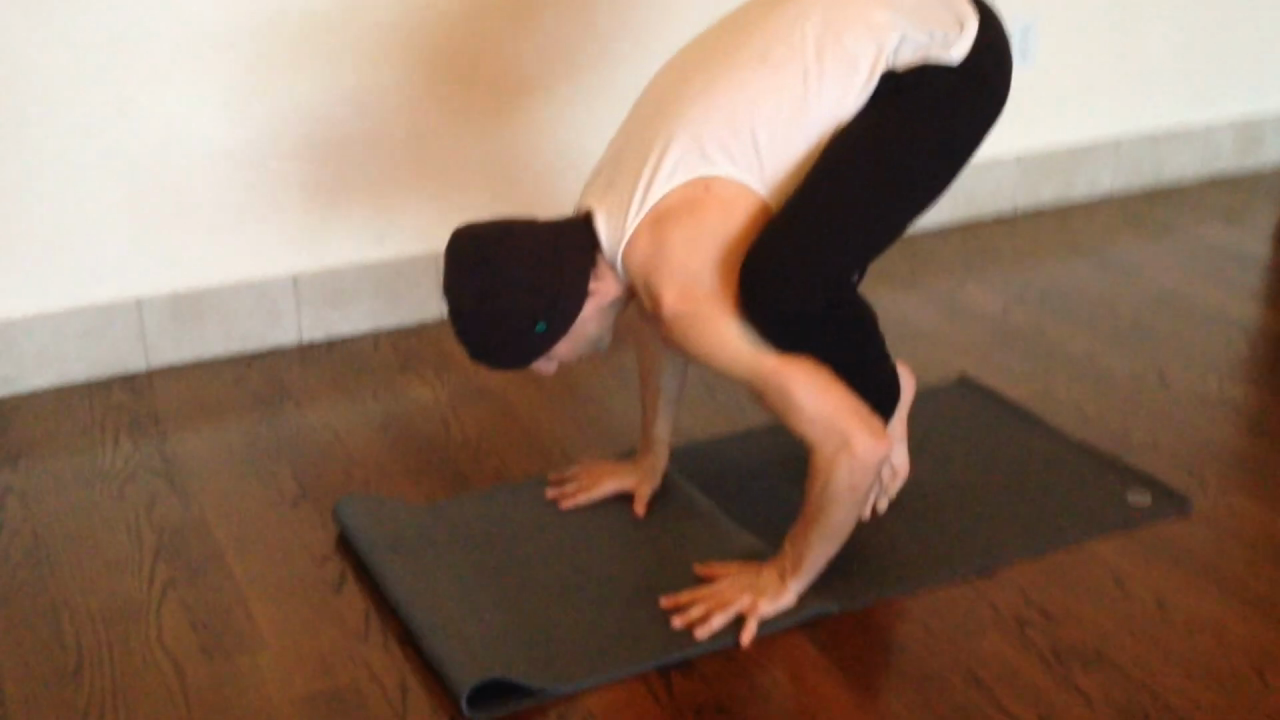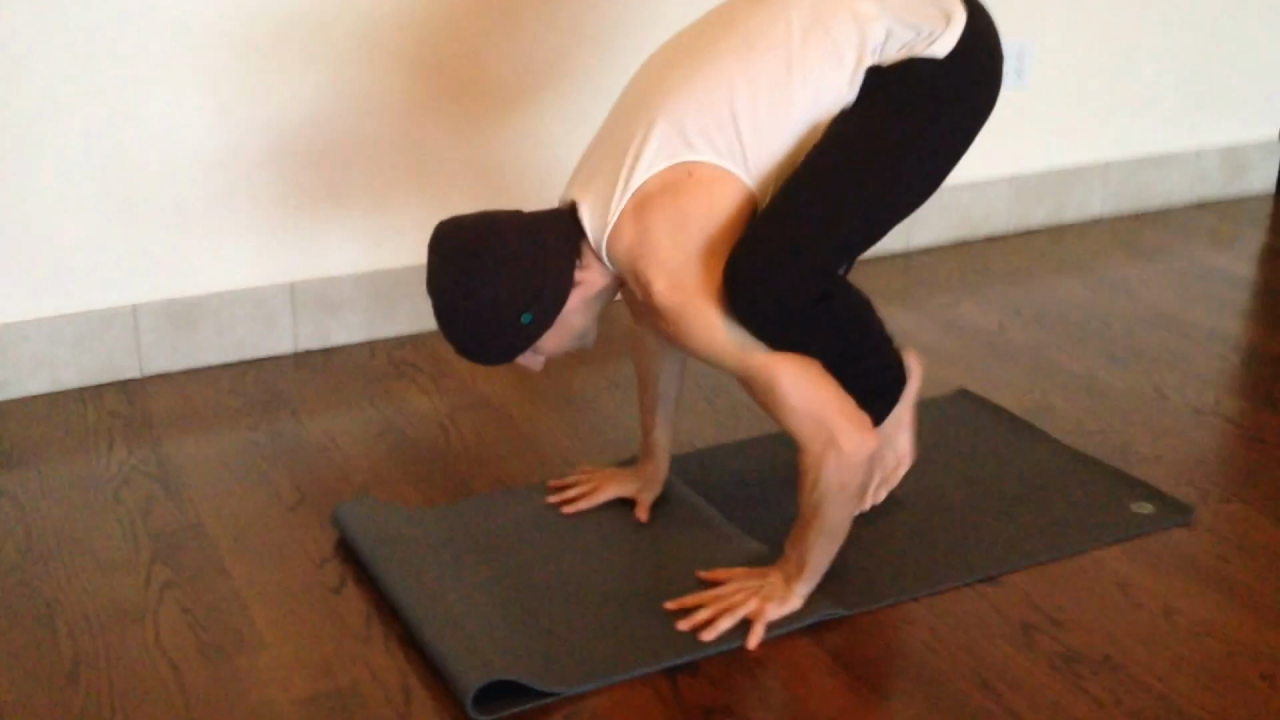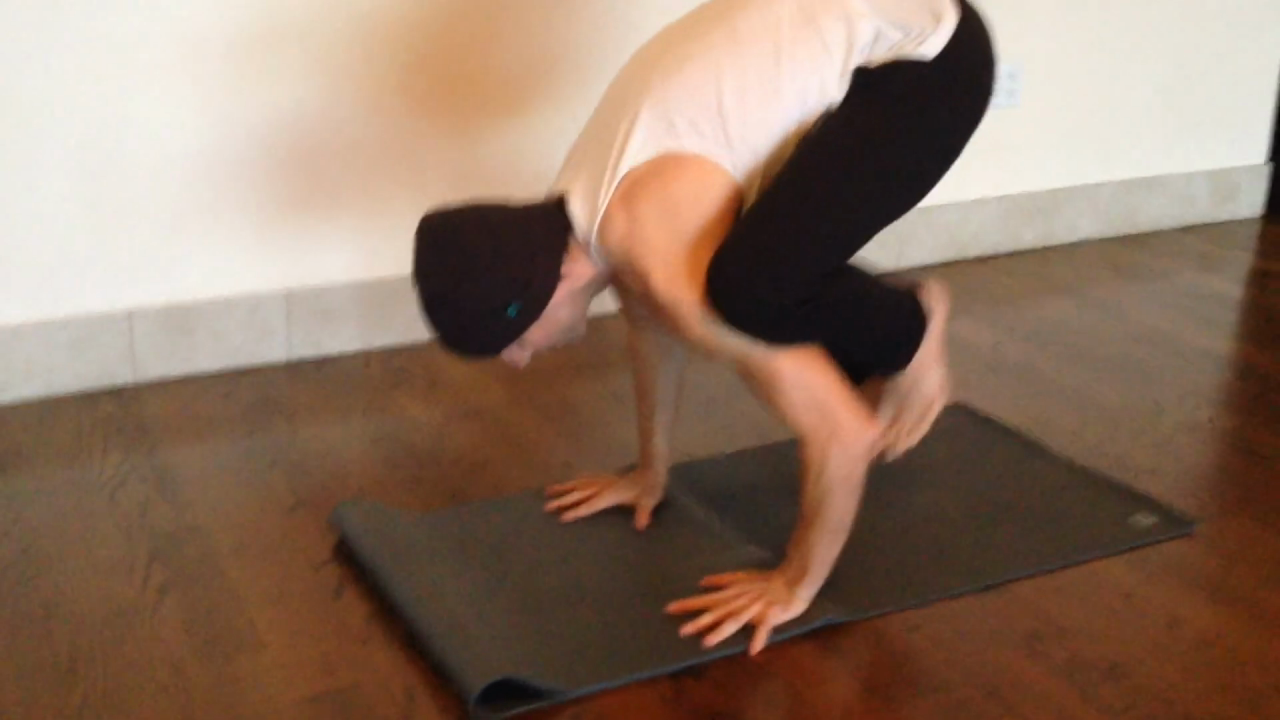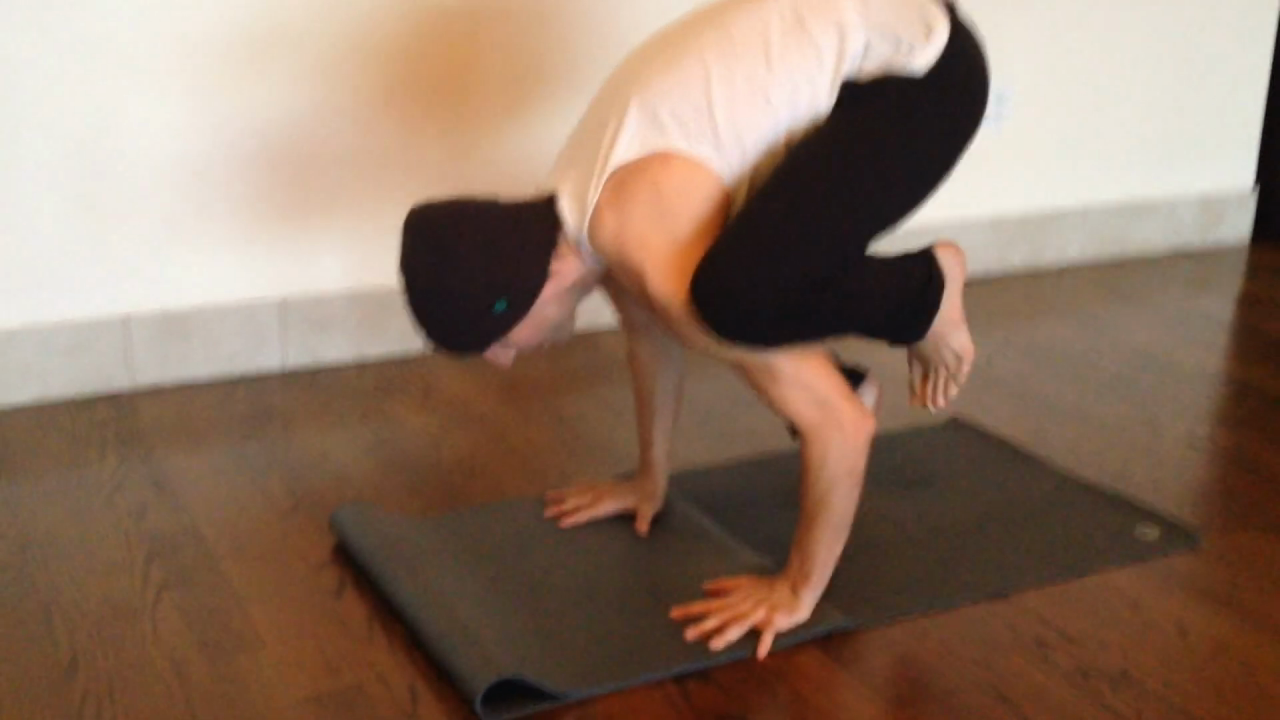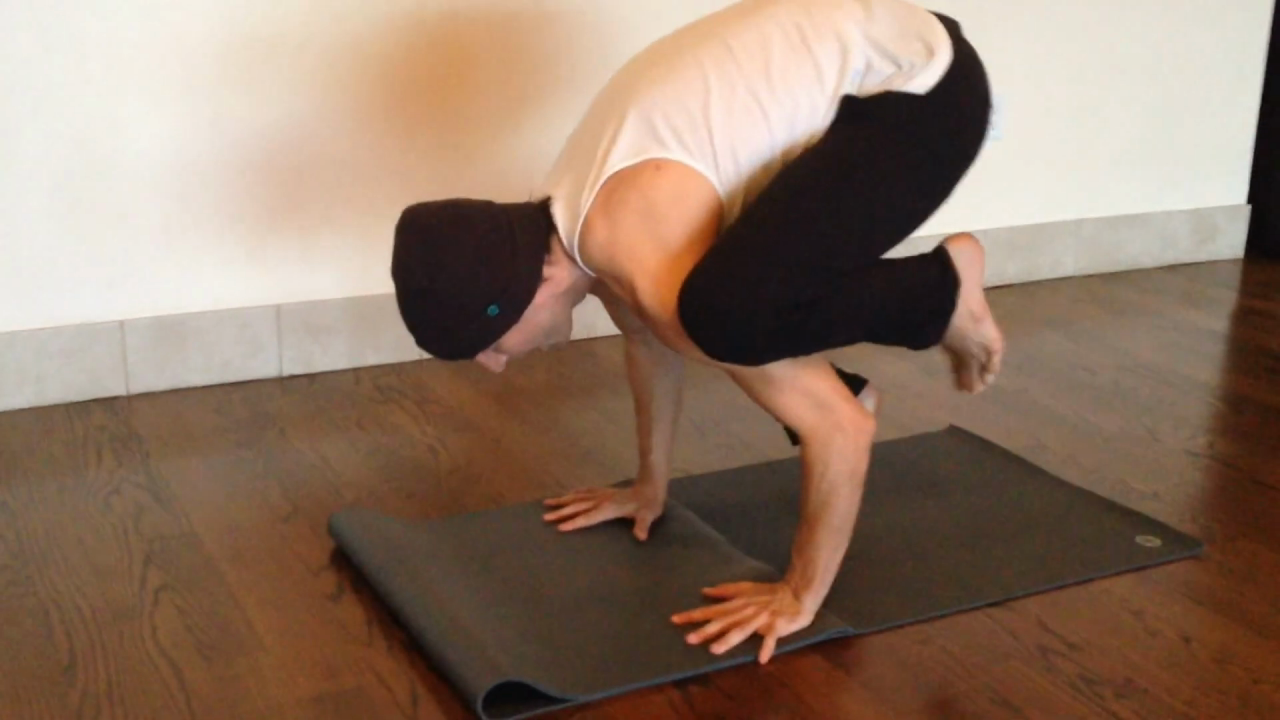
dt=0.2s
person 1, frame 1
left shoulder: (681, 282)
right shoulder: (604, 214)
left elbow: (857, 444)
left wrist: (787, 576)
right wrist: (651, 458)
left hip: (947, 53)
left knee: (784, 288)
left ankle: (883, 397)
right ankle: (865, 394)
person 1, frame 2
left shoulder: (669, 266)
right shoulder: (591, 209)
left elbow: (845, 439)
right elbow: (656, 321)
left wrist: (791, 580)
right wrist: (652, 465)
left hip: (936, 52)
left knee: (769, 285)
left ankle: (885, 390)
right ankle: (861, 386)
person 1, frame 3
left shoulder: (659, 251)
right shoulder: (587, 204)
left elbow: (847, 429)
right elbow: (651, 321)
left wrist: (795, 584)
right wrist: (651, 472)
left hip: (927, 54)
left knee: (752, 288)
left ankle: (911, 334)
right ankle: (856, 372)
person 1, frame 4
left shoulder: (652, 248)
right shoulder: (580, 206)
left elbow: (843, 424)
right elbow: (650, 329)
left wrist: (797, 590)
right wrist: (650, 480)
left hip: (923, 65)
left knee: (736, 296)
left ankle: (926, 296)
right ankle: (836, 377)
person 1, frame 5
left shoulder: (641, 256)
right shoulder: (574, 211)
left elbow: (844, 427)
right elbow: (649, 336)
left wrist: (800, 596)
right wrist: (650, 487)
left hip: (922, 85)
left knee: (727, 312)
left ankle: (940, 293)
right ankle: (839, 382)
